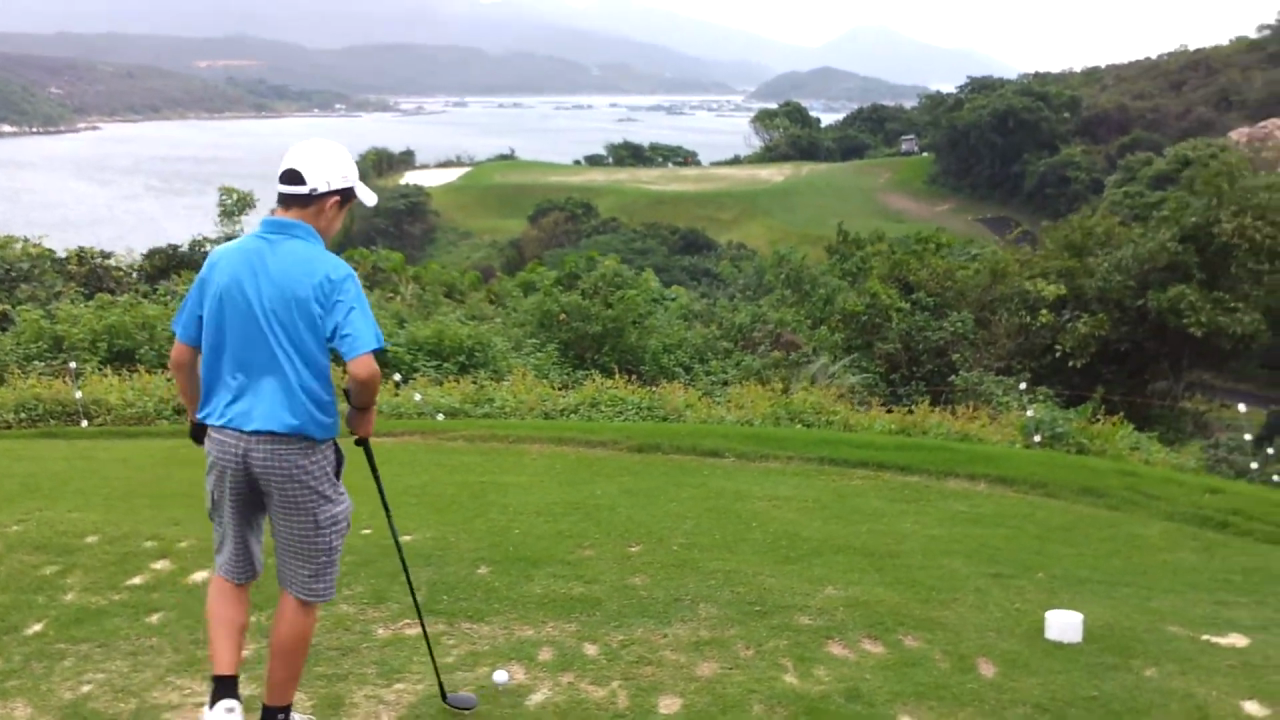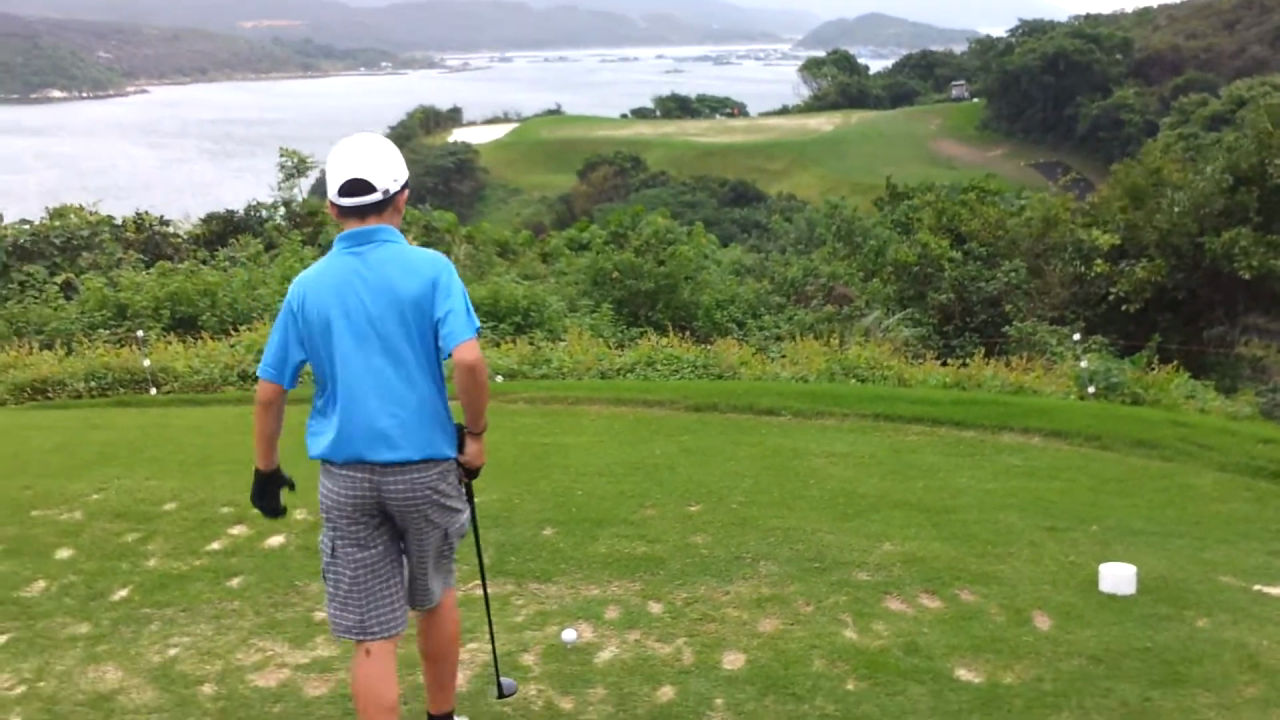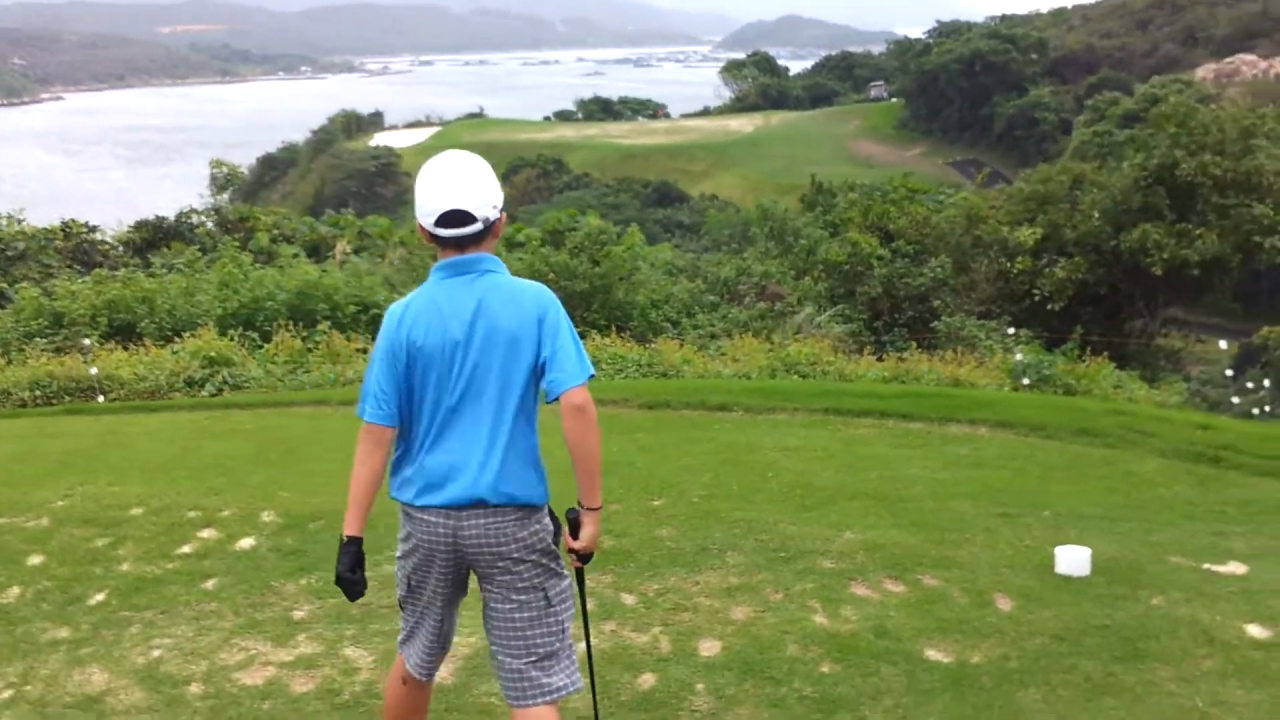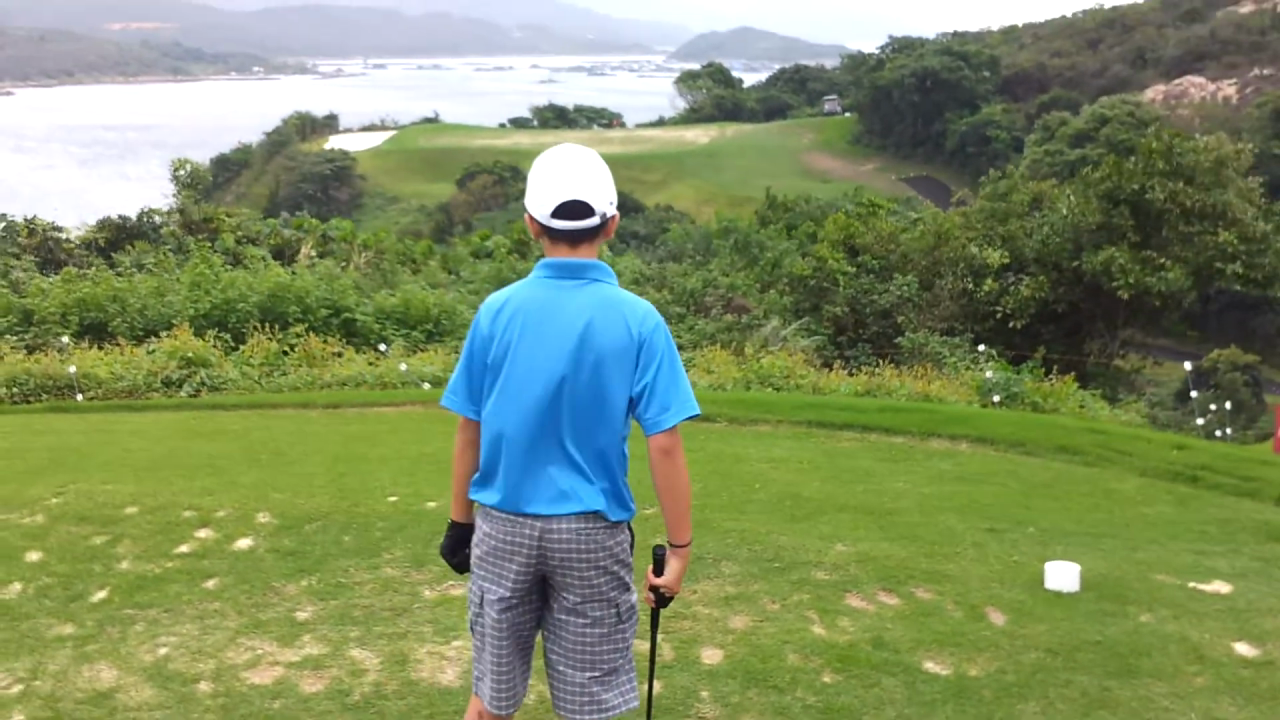
dt=0.5s
person 1, frame 1
left shoulder: (221, 260)
right shoulder: (332, 273)
left elbow: (182, 356)
right elbow: (363, 369)
left wrist: (198, 415)
right wrist: (364, 411)
left hip: (226, 440)
right hip: (299, 448)
left knee: (231, 571)
right knee: (304, 588)
person 1, frame 2
left shoulder: (307, 286)
right shoulder: (430, 268)
left elbow: (269, 391)
right elbow: (469, 361)
left wrist: (265, 470)
right wrist: (475, 433)
left hip: (344, 478)
right hip: (424, 467)
left knee: (373, 634)
right knee: (435, 595)
person 1, frame 3
left shoulder: (402, 317)
right shoulder: (534, 301)
left elbow: (376, 437)
right elbow: (577, 405)
left wrist: (351, 537)
right wrist: (590, 509)
left hip: (427, 518)
right hip: (512, 519)
left knee: (416, 657)
person 1, frame 4
left shoulder: (497, 310)
right shoulder: (639, 321)
left elbow: (468, 431)
right elbow: (667, 446)
left wrist: (462, 521)
right wrist: (678, 549)
left hip: (505, 526)
right hip: (592, 533)
